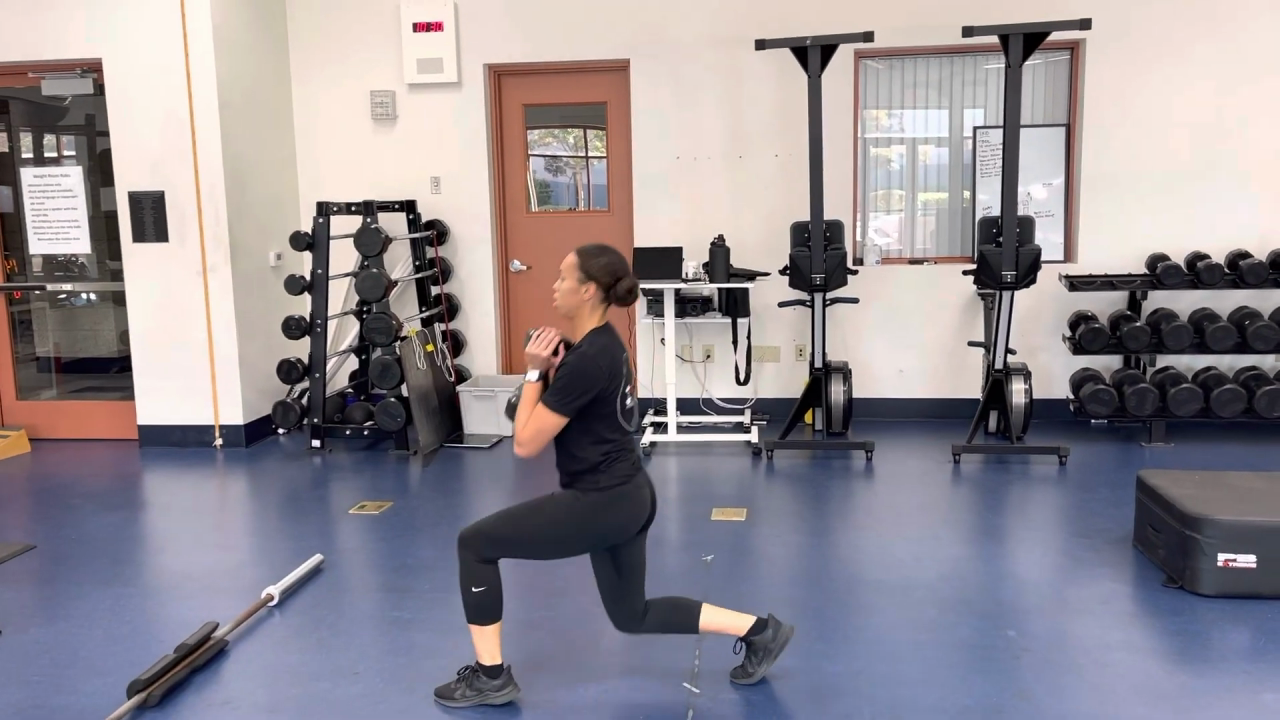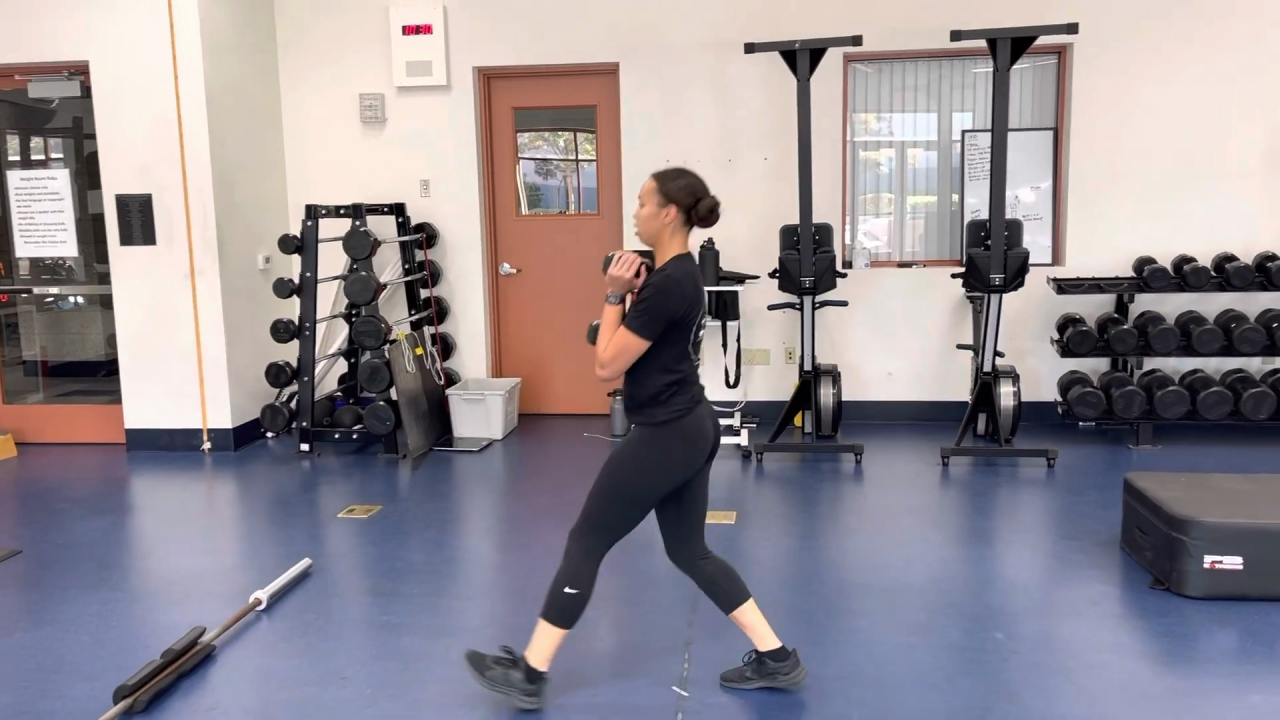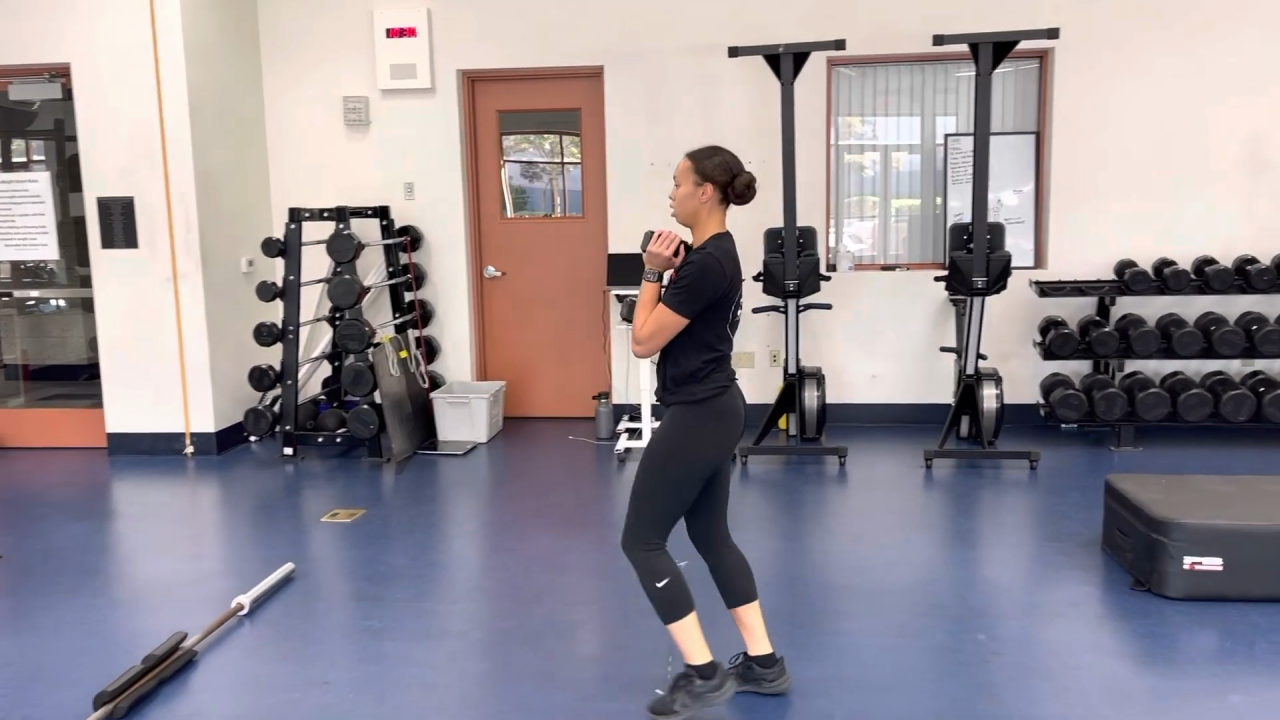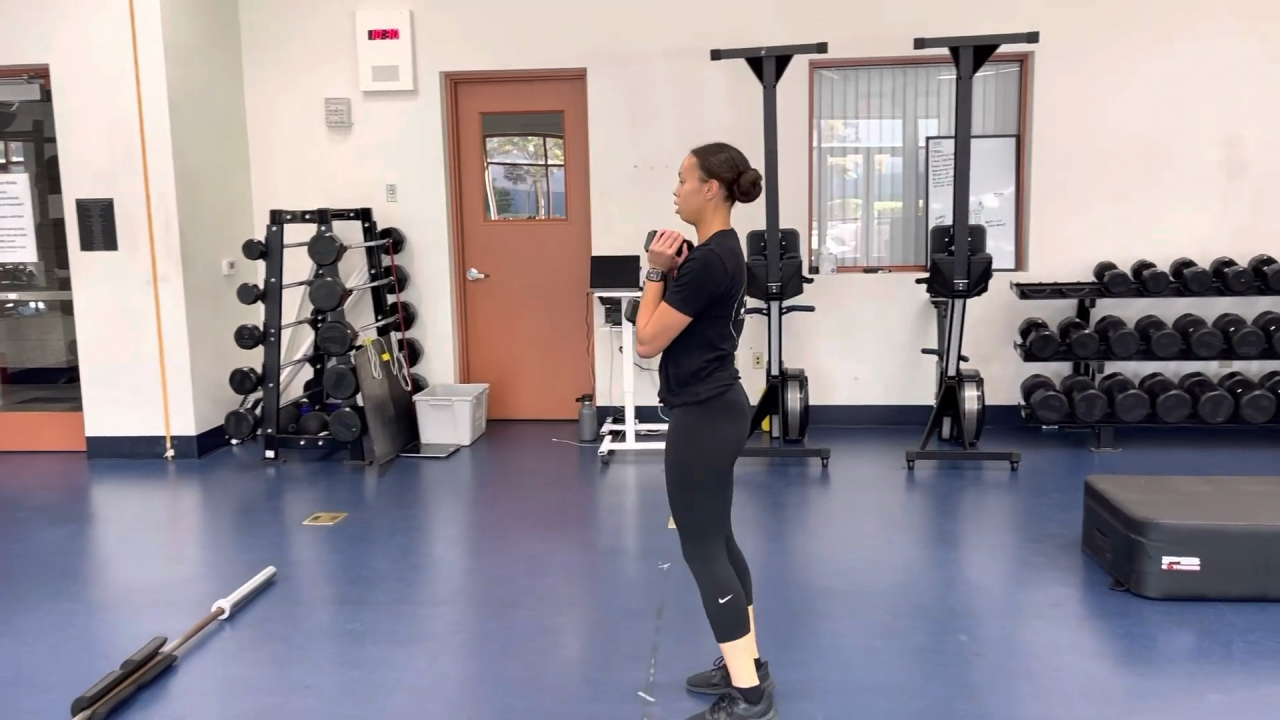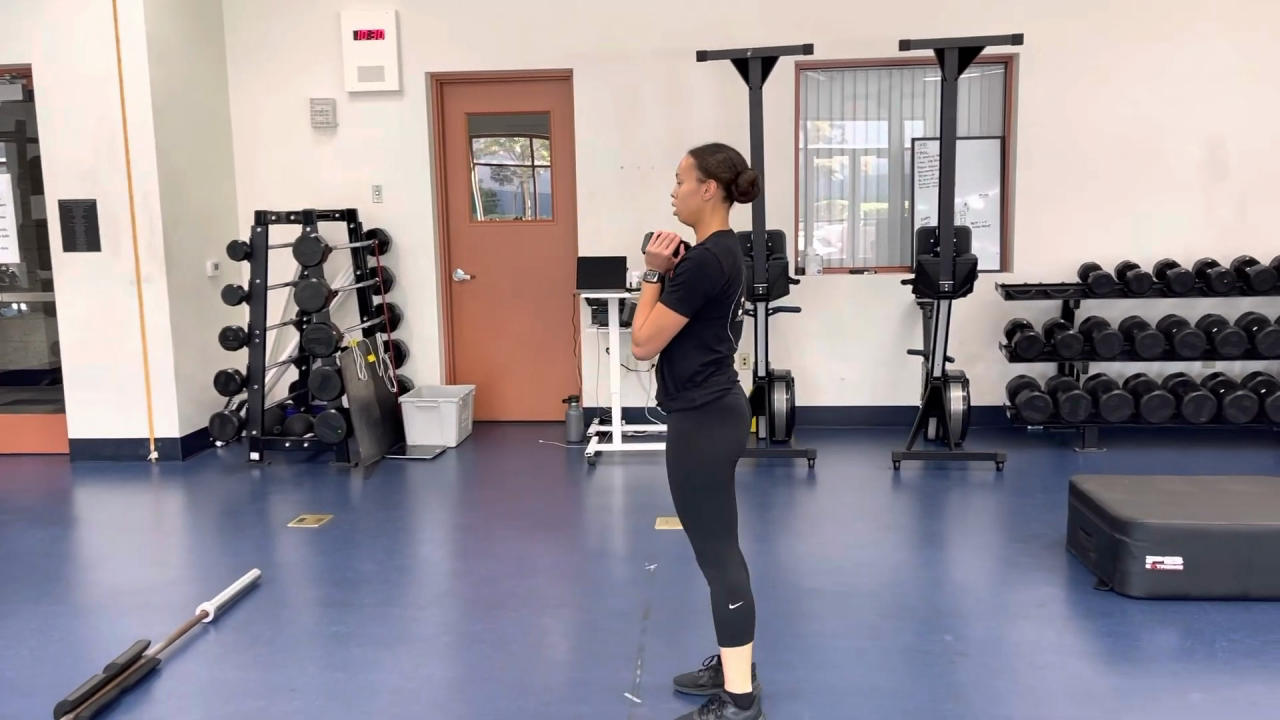
dt=0.3s
person 1, frame 1
left shoulder: (589, 358)
right shoulder: (602, 345)
left elbow: (528, 444)
left wrist: (535, 373)
right wrist: (550, 372)
left hip: (600, 502)
right hip: (629, 497)
left knee: (477, 543)
right knee: (631, 613)
left ankle: (490, 677)
right ankle: (759, 631)
person 1, frame 2
left shoulder: (667, 284)
right shoulder: (679, 274)
left elbow: (607, 367)
right elbow: (635, 345)
left wrist: (614, 297)
right wrist: (629, 295)
left hip: (664, 436)
right hip: (692, 429)
left knee: (587, 542)
right knee: (690, 551)
left ankle: (528, 673)
right ankle: (776, 657)
person 1, frame 3
left shoulder: (707, 262)
right shoulder: (714, 252)
left elbow: (644, 341)
right elbow: (672, 324)
left wrist: (652, 272)
right wrist: (669, 272)
left hip: (696, 415)
right hip: (715, 409)
left knee: (642, 540)
right knee: (710, 535)
left ankle: (704, 672)
right ankle: (763, 662)
person 1, frame 4
left shoulder: (708, 259)
right shoulder: (720, 251)
left elbow: (648, 340)
right elbow: (679, 323)
left wrist: (656, 271)
right wrist: (671, 270)
left hip: (702, 417)
right hip: (719, 408)
left knee: (701, 552)
right knee: (716, 540)
right ankle: (749, 666)
person 1, frame 5
left shoulder: (704, 260)
right shoulder: (722, 251)
left elbow: (644, 343)
left wrist: (653, 274)
right wrist: (670, 272)
left hip: (702, 420)
right hip: (717, 410)
left knee: (716, 554)
right knee: (718, 547)
right ankle: (734, 669)
